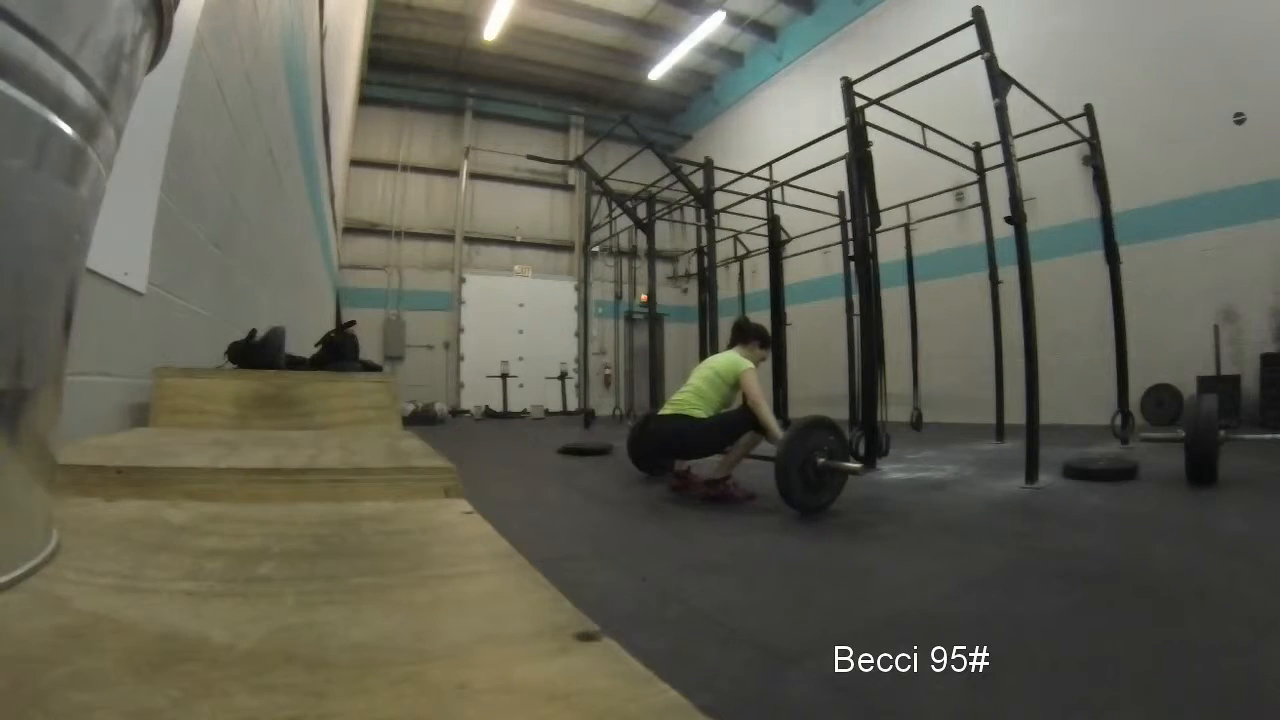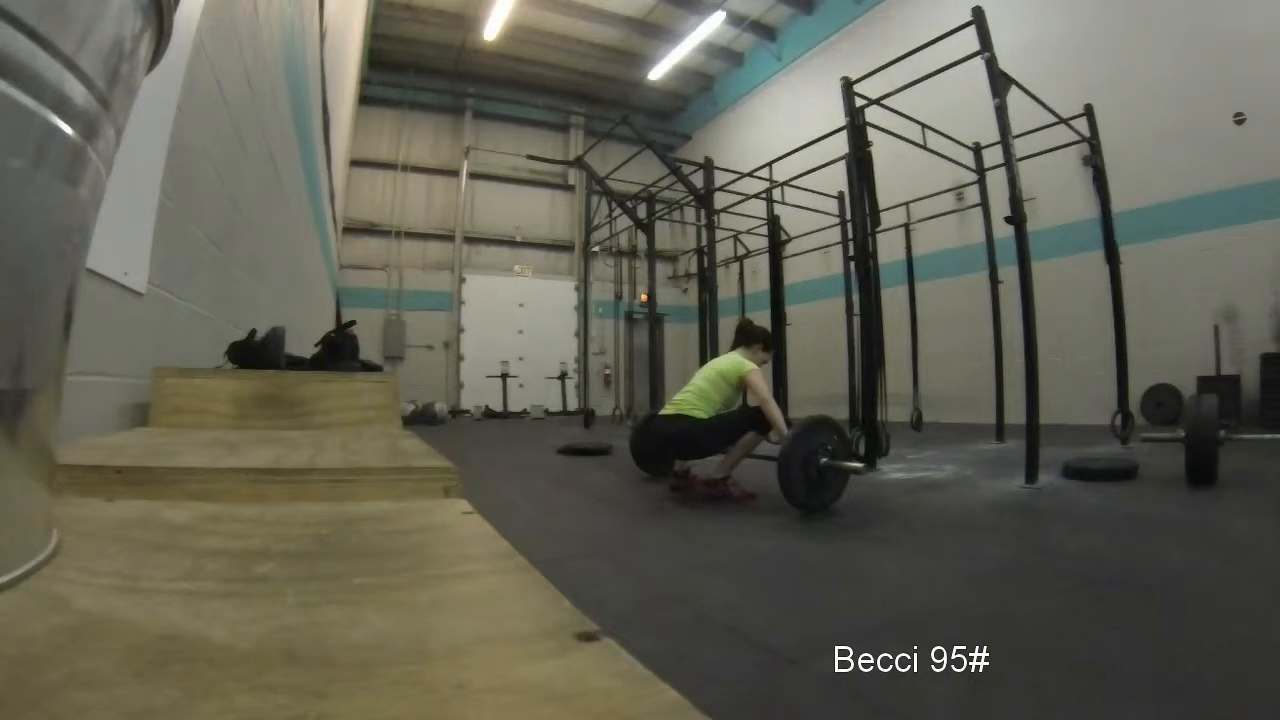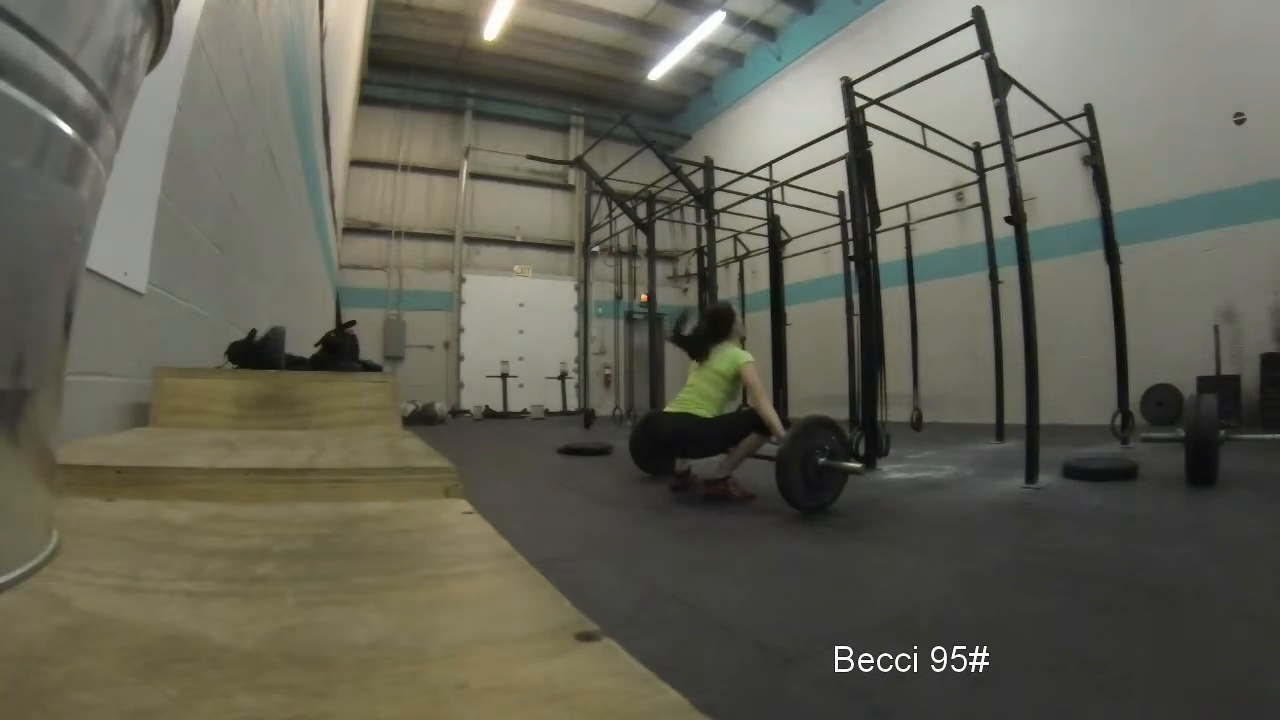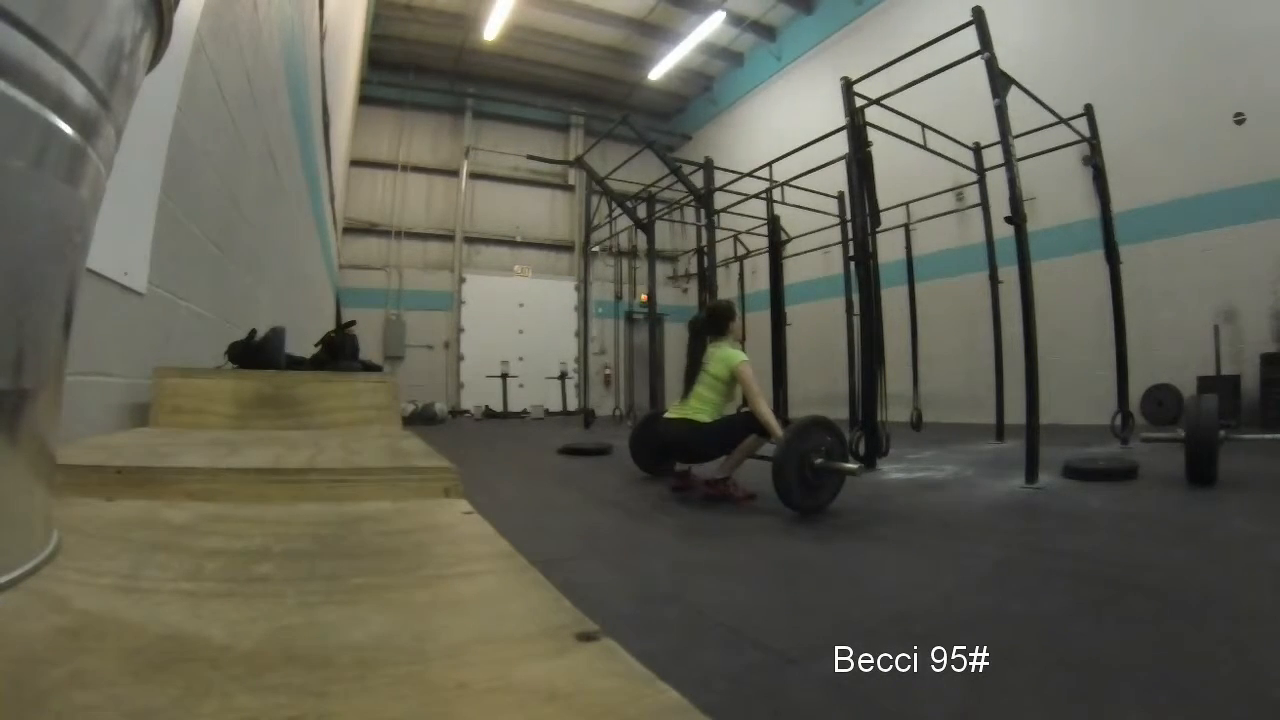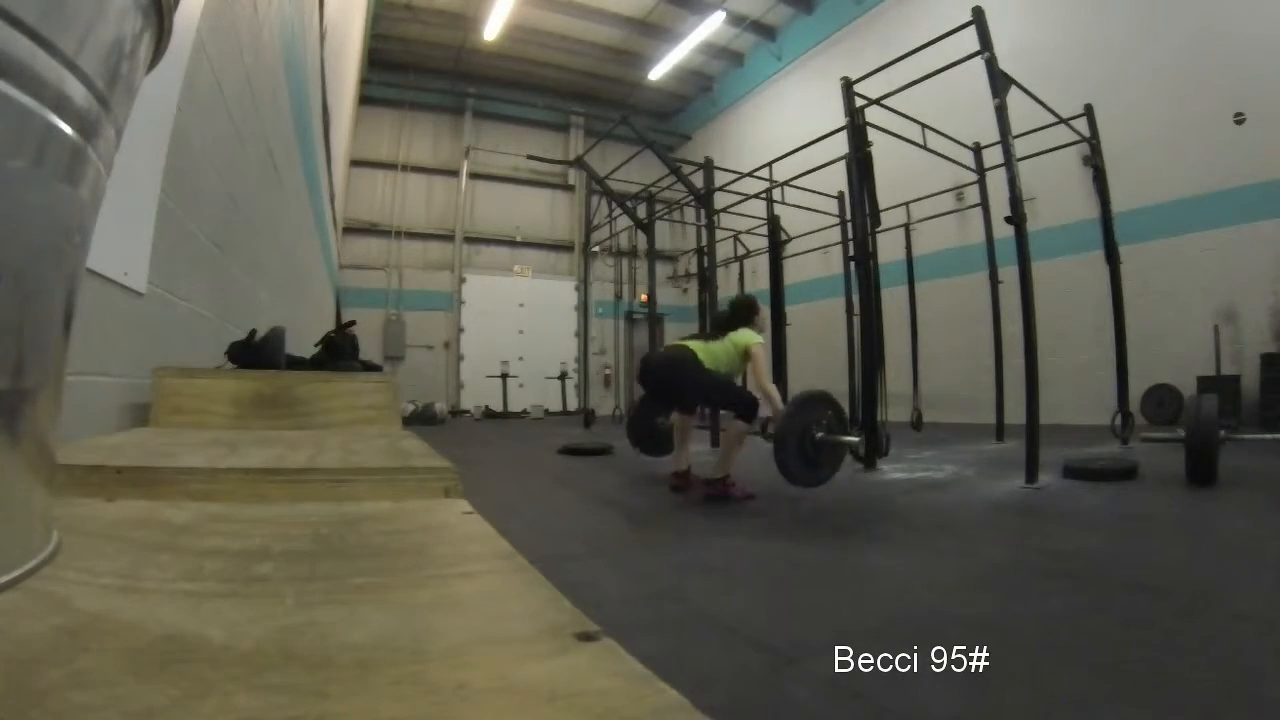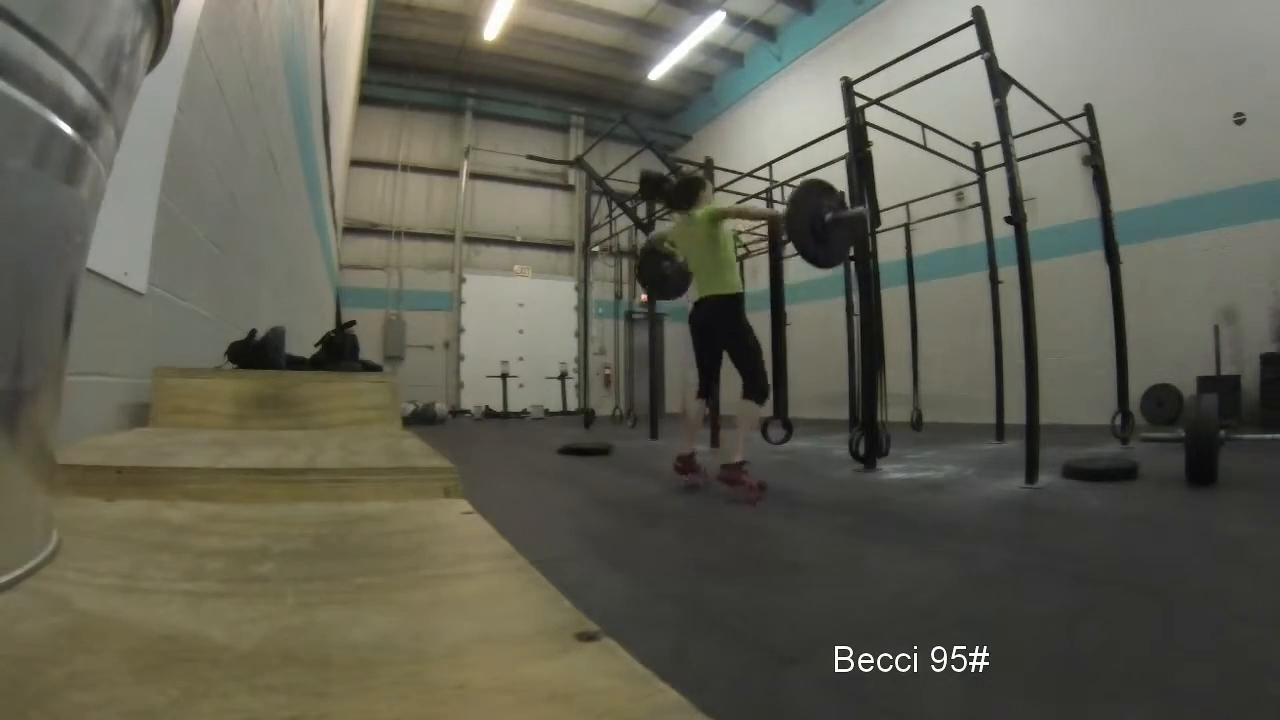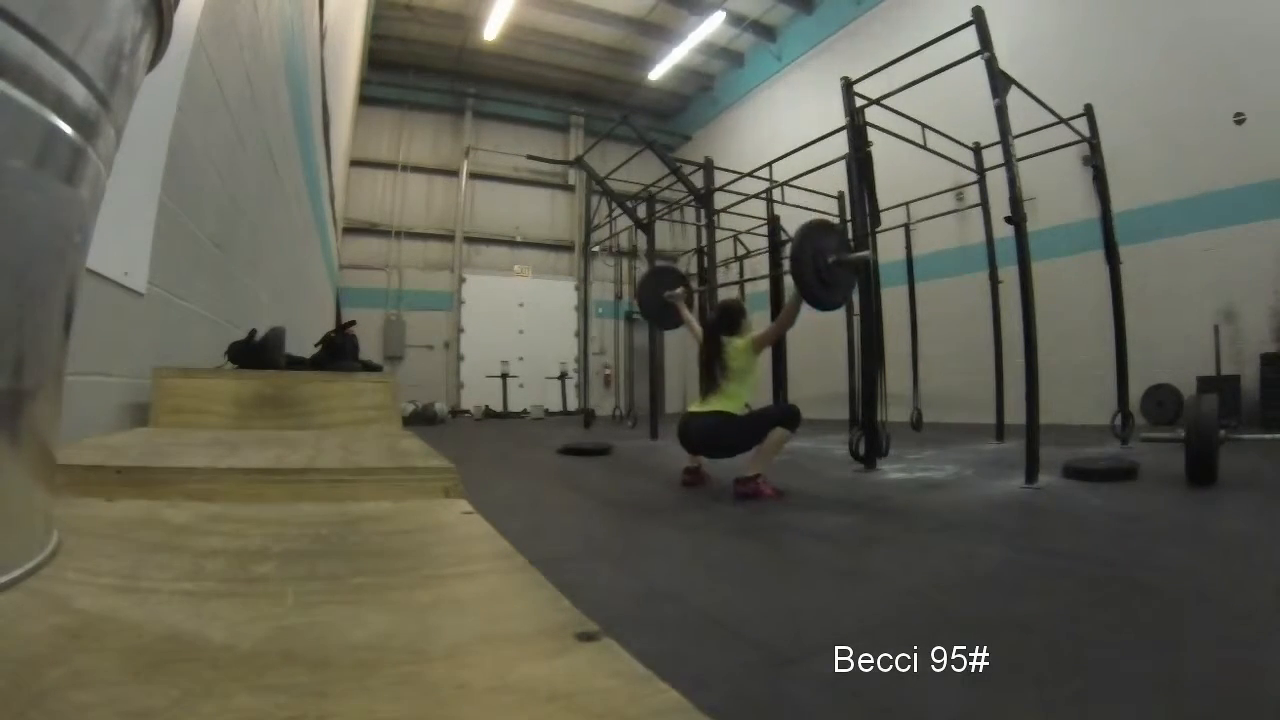
dt=0.7s
person 1, frame 1
left shoulder: (716, 359)
right shoulder: (742, 364)
right elbow: (759, 404)
right hip: (682, 433)
right knee: (756, 418)
left ankle: (681, 473)
right ankle: (717, 481)
person 1, frame 2
left shoulder: (719, 361)
right shoulder: (745, 366)
right elbow: (766, 402)
left hip: (661, 431)
right hip: (683, 433)
right knee: (761, 417)
left ankle: (681, 473)
right ankle: (717, 480)
person 1, frame 3
left shoulder: (704, 354)
right shoulder: (739, 357)
right elbow: (762, 402)
left hip: (664, 428)
right hip: (689, 433)
right knee: (762, 421)
left ankle: (682, 473)
right ankle: (718, 480)
person 1, frame 4
left shoulder: (702, 353)
right shoulder: (734, 357)
right elbow: (757, 402)
left hip: (668, 433)
right hip: (691, 438)
right knee: (761, 422)
left ankle: (682, 474)
right ankle: (719, 481)
person 1, frame 5
left shoulder: (724, 336)
right shoulder: (752, 338)
right elbow: (764, 383)
left hip: (650, 367)
right hip: (677, 369)
left knee: (686, 401)
right knee: (747, 406)
left ankle: (681, 473)
right ankle: (718, 481)
person 1, frame 6
left shoulder: (678, 226)
right shoulder: (708, 214)
left elbow: (658, 241)
right elbow: (748, 211)
right wrist: (780, 217)
left hip: (701, 314)
right hip: (727, 311)
left knee: (706, 387)
right knee: (757, 387)
left ankle: (686, 456)
right ankle: (735, 464)
person 1, frame 7
left shoulder: (711, 343)
right shoulder: (747, 347)
left elbow: (692, 323)
right elbow: (783, 323)
left wrist: (680, 302)
left hip: (687, 432)
right hip: (717, 433)
right knee: (789, 415)
left ankle: (693, 469)
right ankle: (751, 480)
